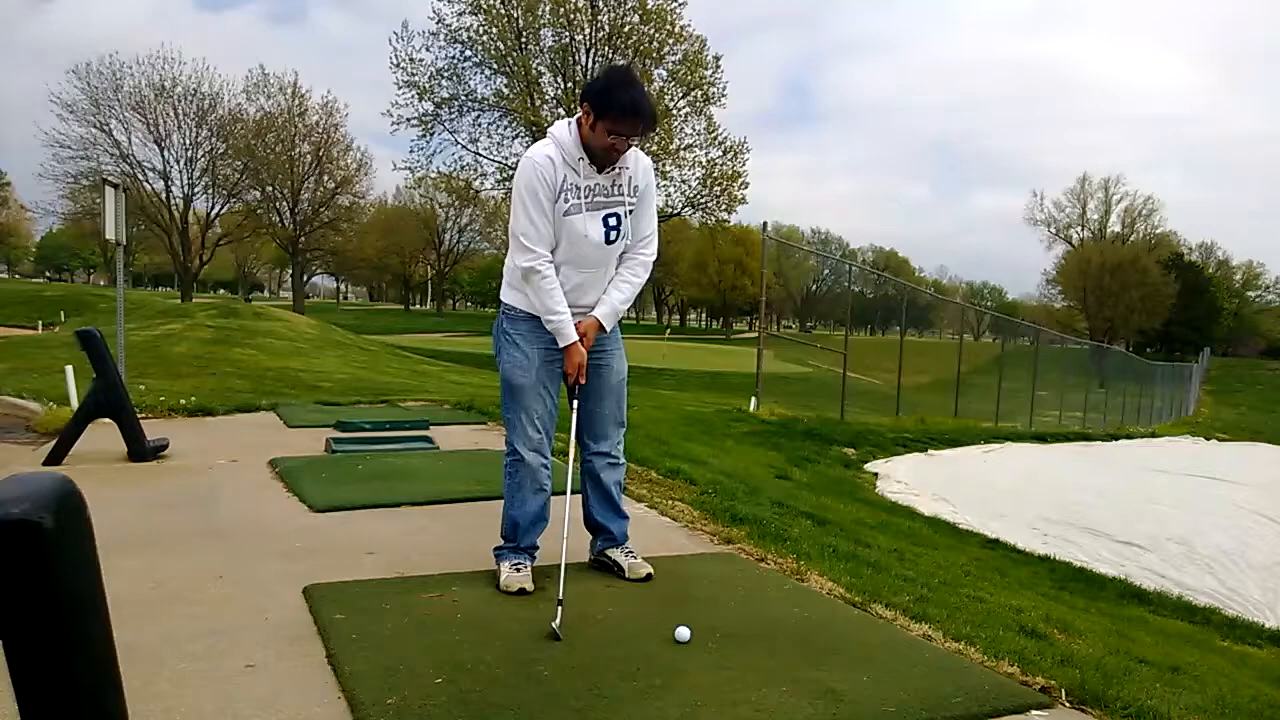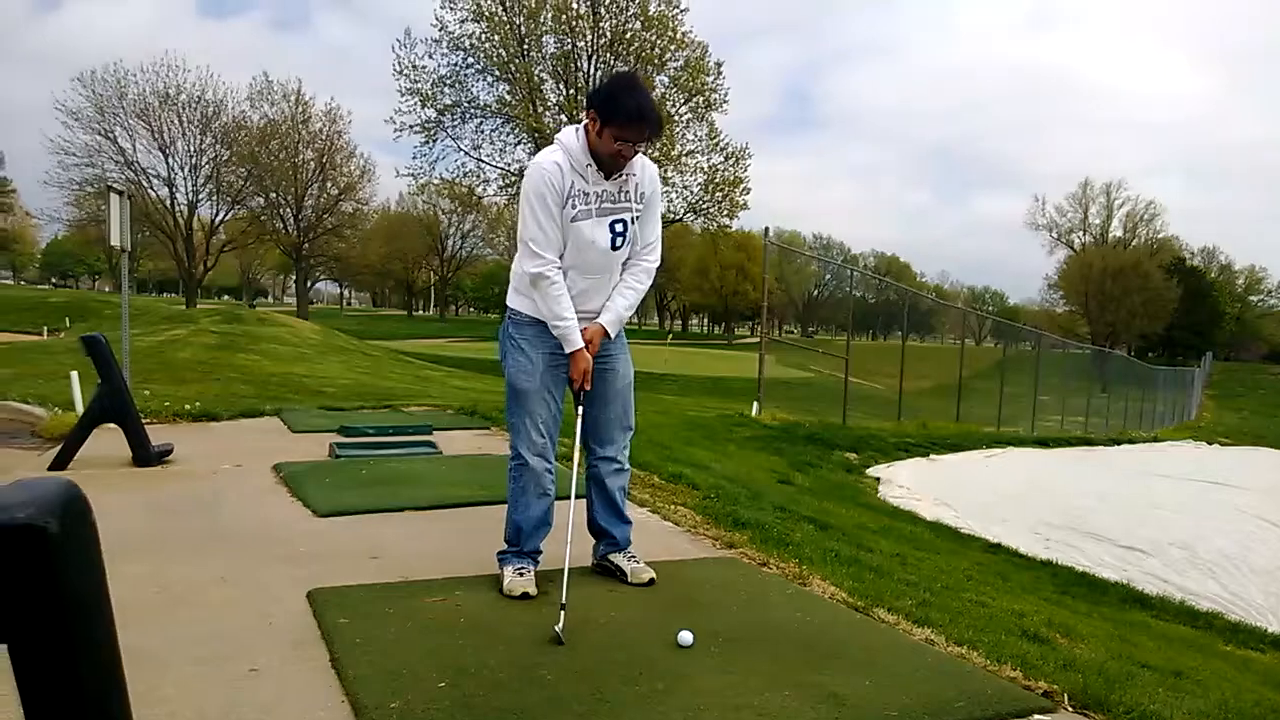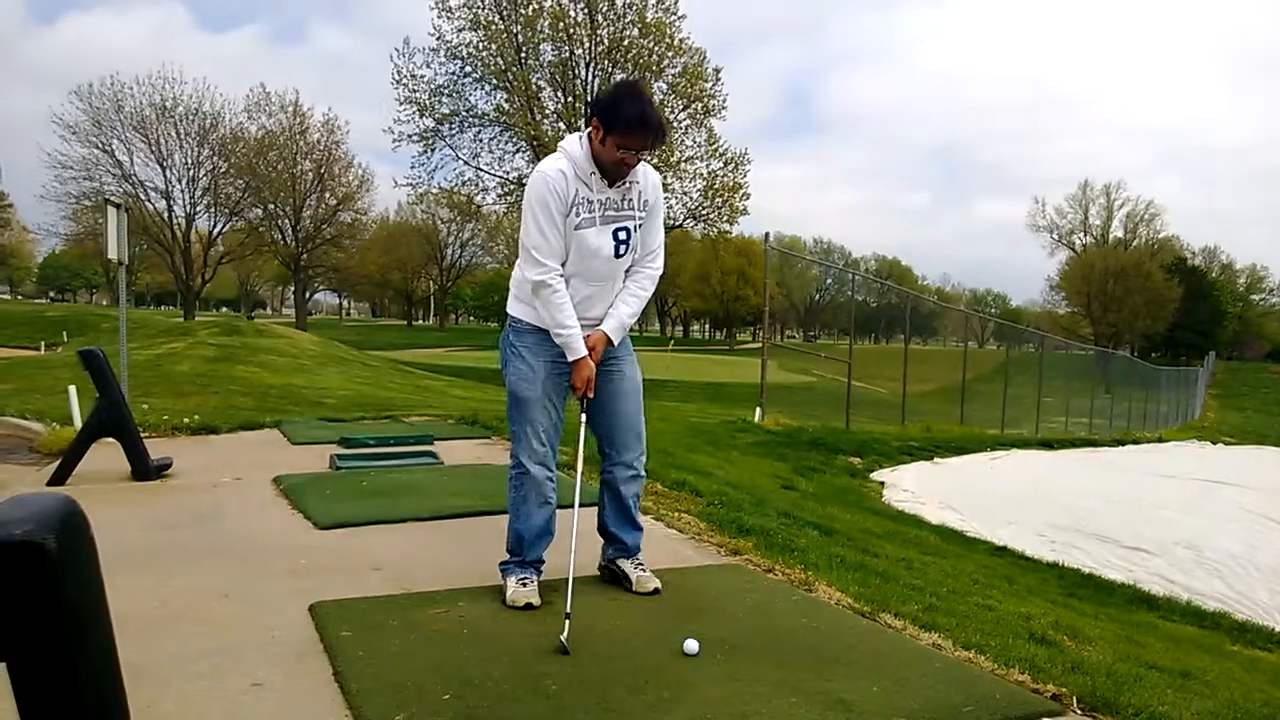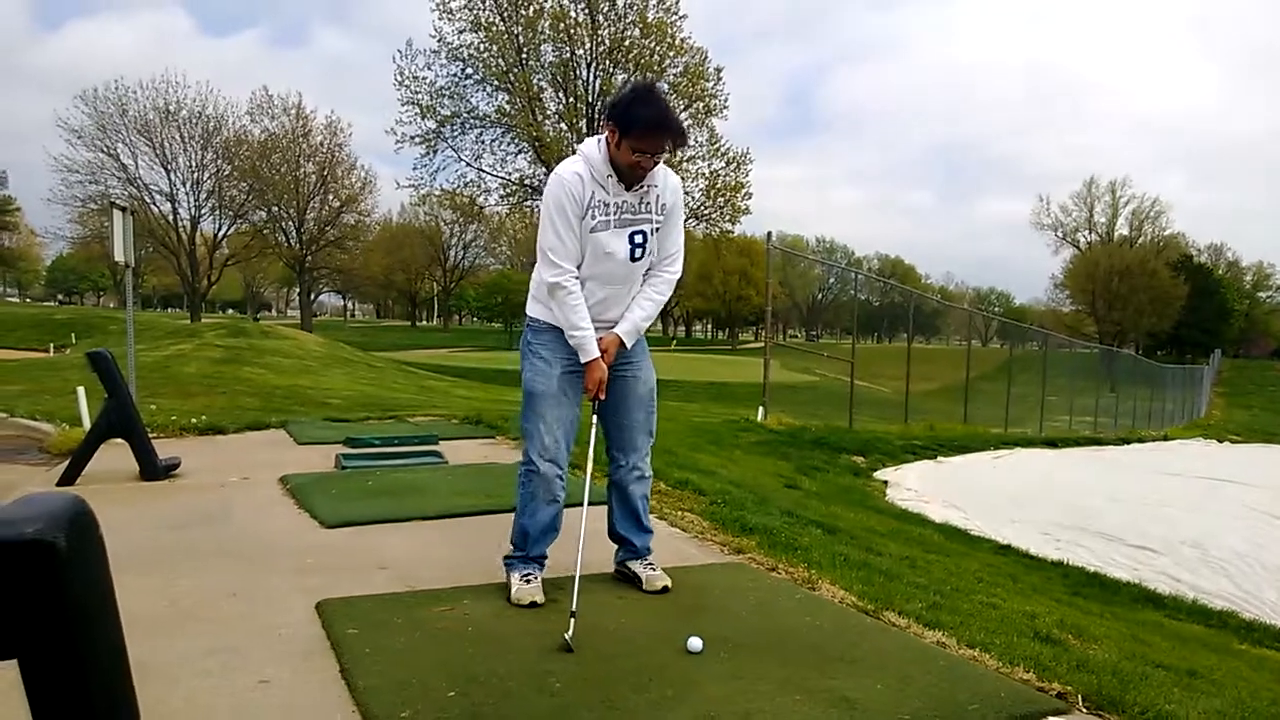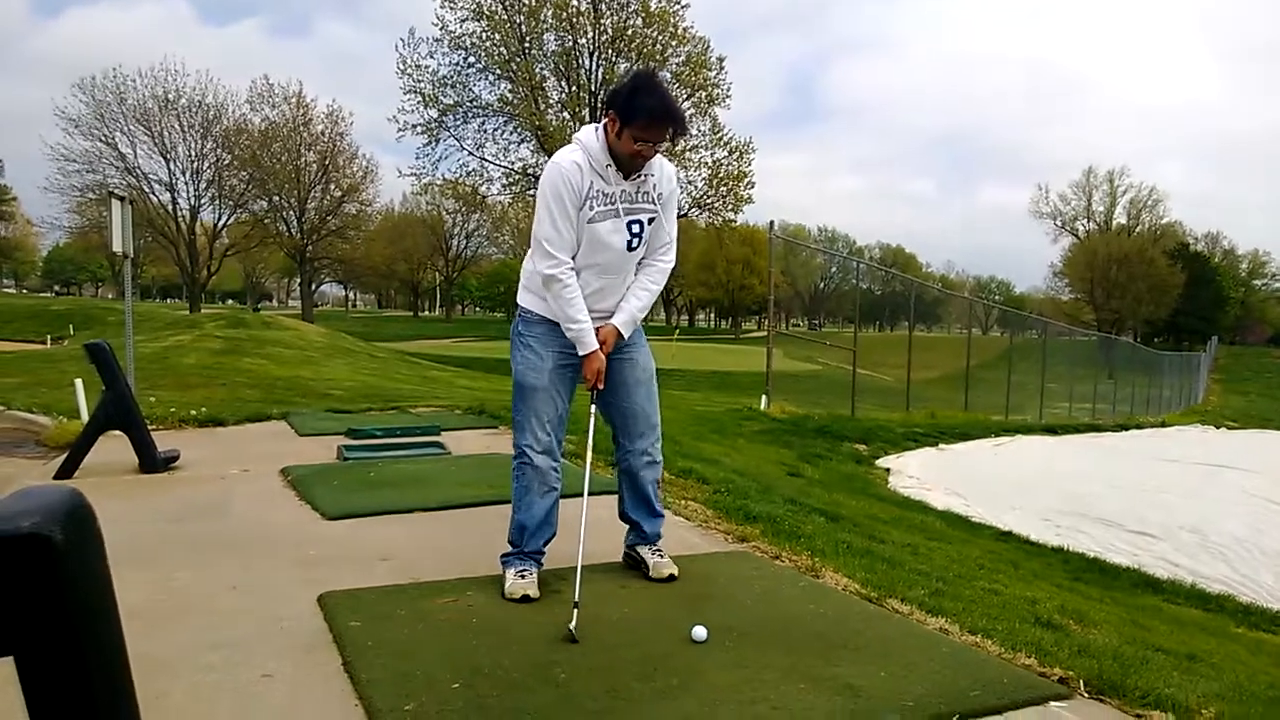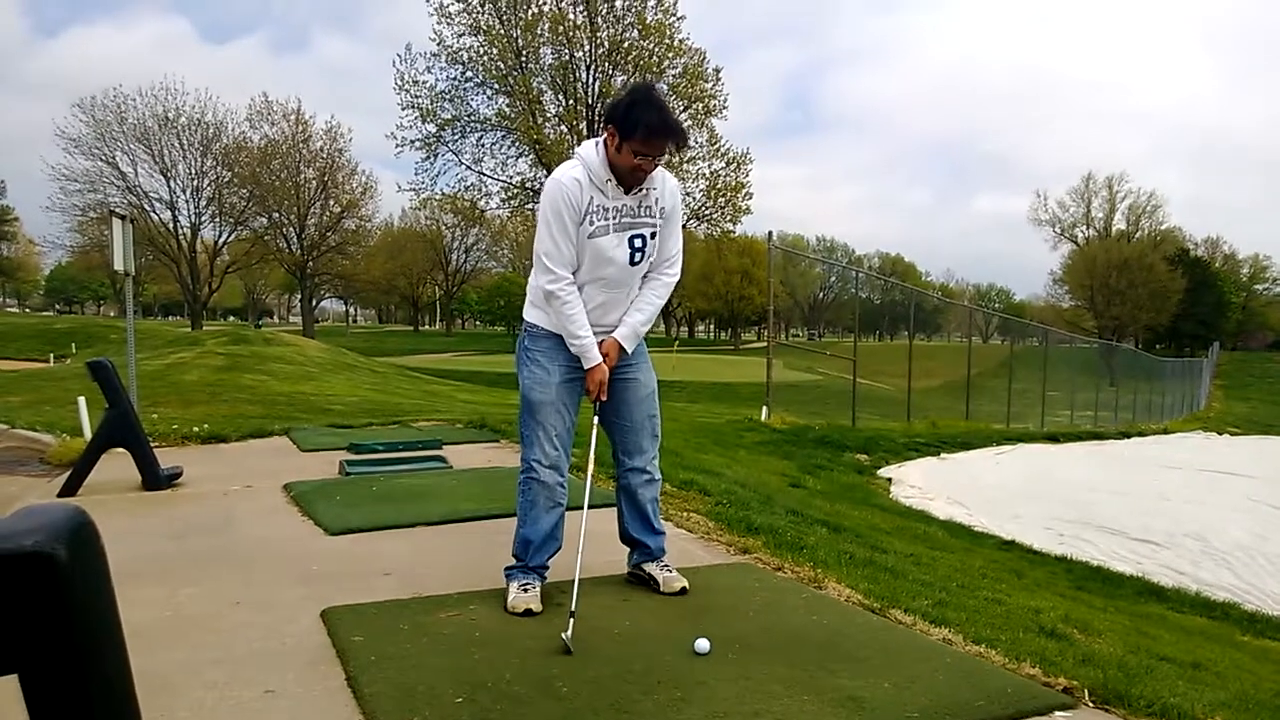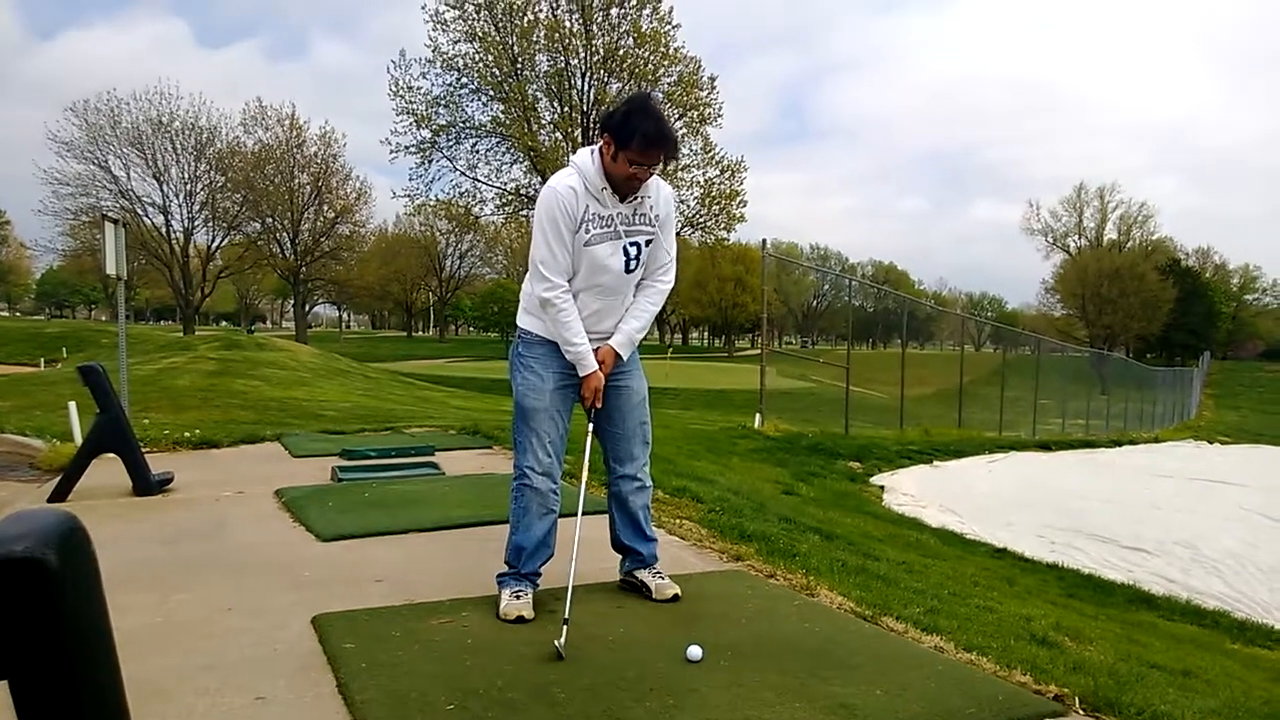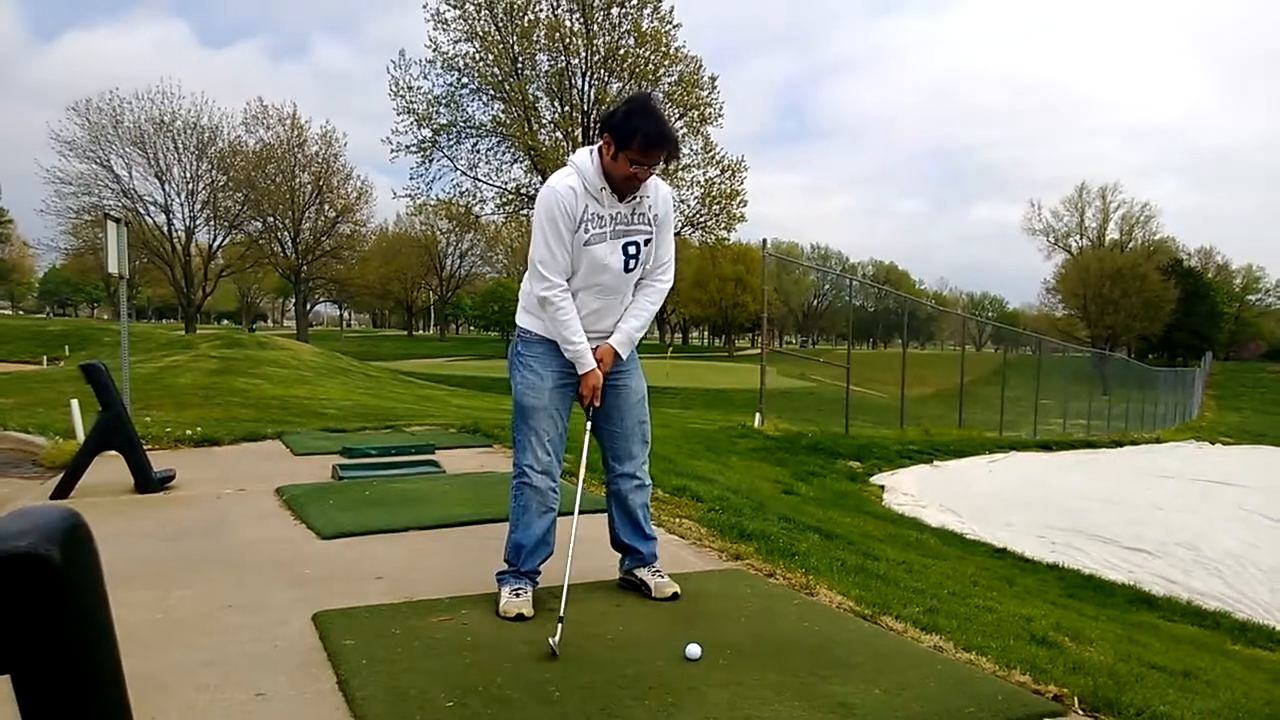
dt=0.3s
person 1, frame 1
left shoulder: (640, 169)
right shoulder: (542, 162)
left elbow: (640, 255)
right elbow: (532, 260)
left wrist: (599, 319)
right wrist: (566, 337)
left hip: (600, 323)
right hip: (533, 320)
left knee: (607, 444)
right knee: (530, 445)
left ankle: (611, 542)
right ankle: (517, 551)
person 1, frame 2
left shoulder: (645, 176)
right shoulder: (550, 169)
left elbow: (644, 261)
right elbow: (540, 266)
left wrist: (603, 326)
right wrist: (573, 342)
left hip: (605, 328)
right hip: (540, 325)
left knee: (612, 449)
right knee: (534, 451)
left ankle: (613, 547)
right ankle: (520, 556)
person 1, frame 3
left shoulder: (648, 183)
right shoulder: (552, 176)
left elbow: (647, 267)
right elbow: (543, 273)
left wrist: (606, 333)
right wrist: (576, 351)
left hip: (609, 334)
right hip: (540, 332)
left knee: (626, 451)
right knee: (535, 459)
left ankle: (622, 553)
right ankle: (522, 566)
person 1, frame 4
left shoulder: (668, 187)
right shoulder: (570, 180)
left elbow: (666, 270)
right elbow: (559, 276)
left wrist: (620, 336)
right wrist: (589, 354)
left hip: (625, 336)
right hip: (557, 332)
left knee: (633, 456)
right knee: (546, 455)
left ankle: (634, 553)
right ankle: (526, 561)
person 1, frame 5
left shoulder: (663, 177)
right shoulder: (567, 168)
left elbow: (659, 260)
right elbow: (553, 266)
left wrist: (616, 326)
right wrist: (586, 345)
left hip: (621, 325)
right hip: (550, 324)
left knee: (641, 437)
right knee: (538, 448)
left ankle: (644, 539)
right ankle: (523, 558)
person 1, frame 6
left shoulder: (666, 189)
right shoulder: (567, 184)
left elbow: (664, 273)
right elbow: (554, 281)
left wrist: (619, 341)
right wrist: (589, 357)
left hip: (624, 340)
right hip: (556, 337)
left knee: (640, 457)
right knee: (545, 464)
left ankle: (647, 556)
right ankle: (527, 571)
person 1, frame 7
left shoulder: (660, 197)
right shoulder: (563, 192)
left elbow: (658, 280)
right elbow: (551, 289)
left wrist: (616, 348)
right wrist: (585, 363)
left hip: (618, 347)
right hip: (549, 344)
left knee: (632, 464)
right knee: (538, 470)
left ankle: (640, 563)
right ankle: (520, 578)
person 1, frame 8
left shoulder: (658, 197)
right shoulder: (562, 192)
left elbow: (657, 280)
right elbow: (549, 287)
left wrist: (614, 347)
right wrist: (583, 362)
left hip: (616, 346)
right hip: (548, 343)
left knee: (631, 463)
right knee: (537, 468)
left ankle: (639, 562)
right ankle: (519, 576)
